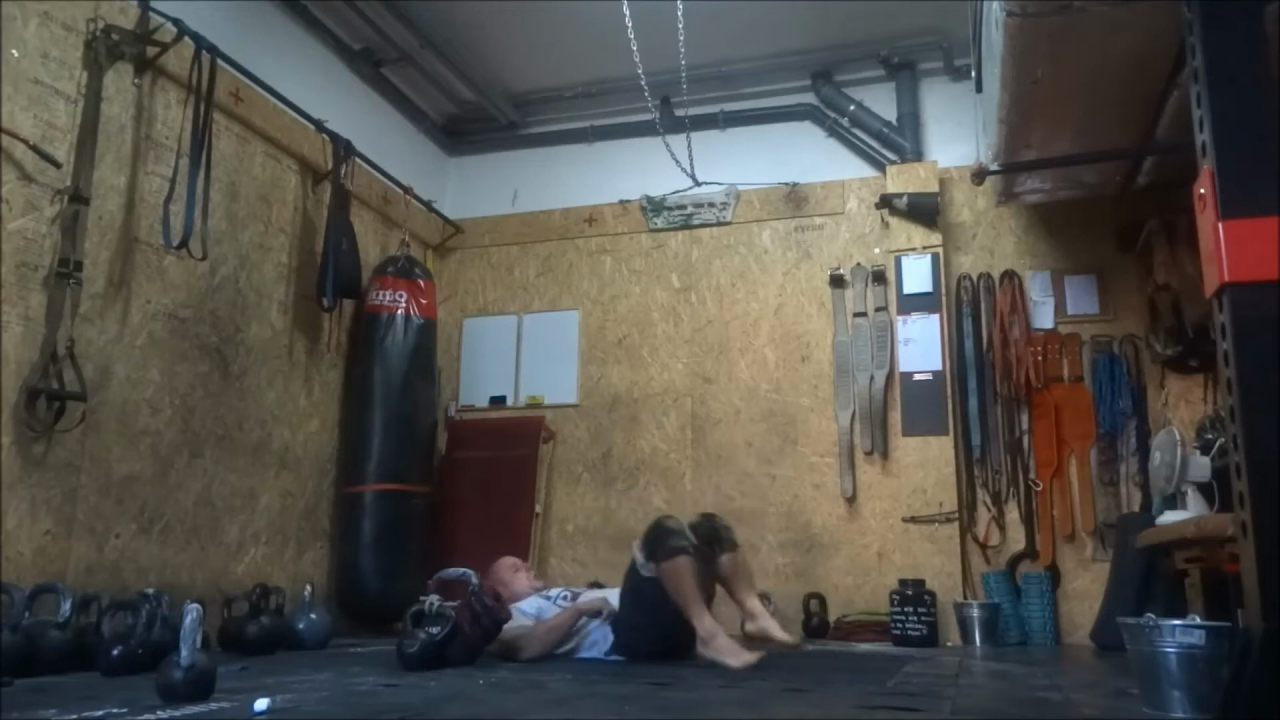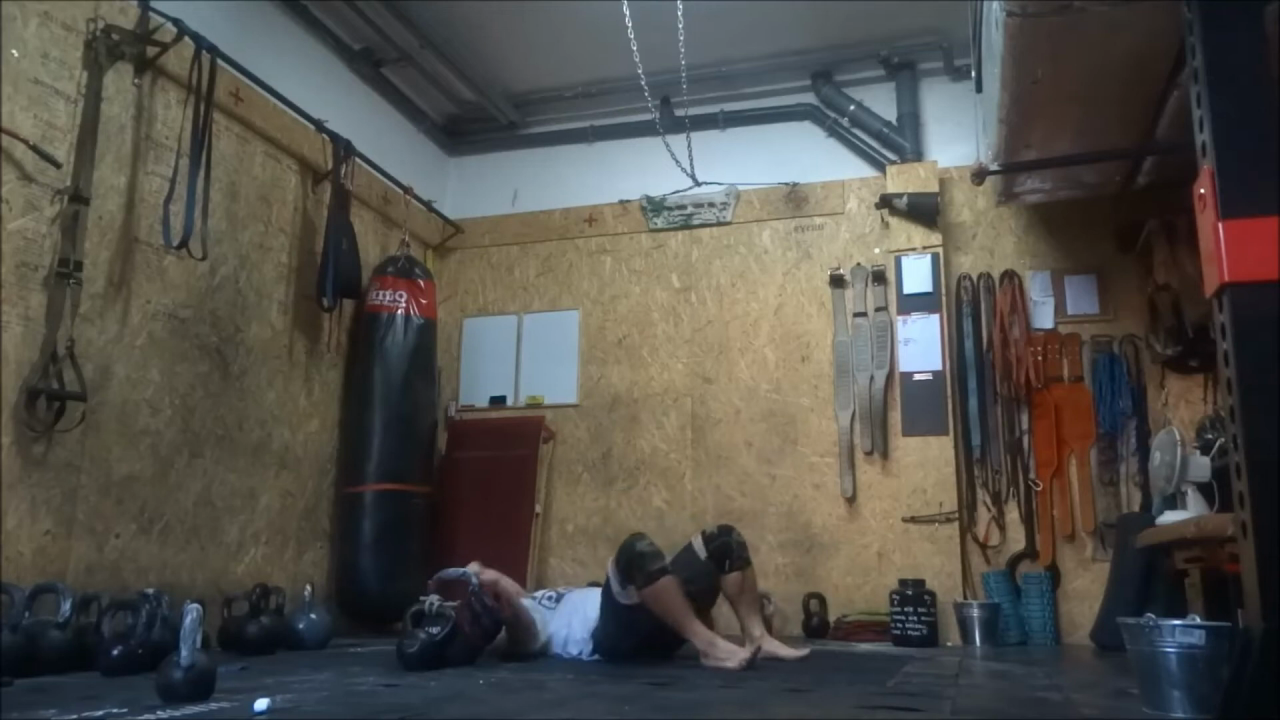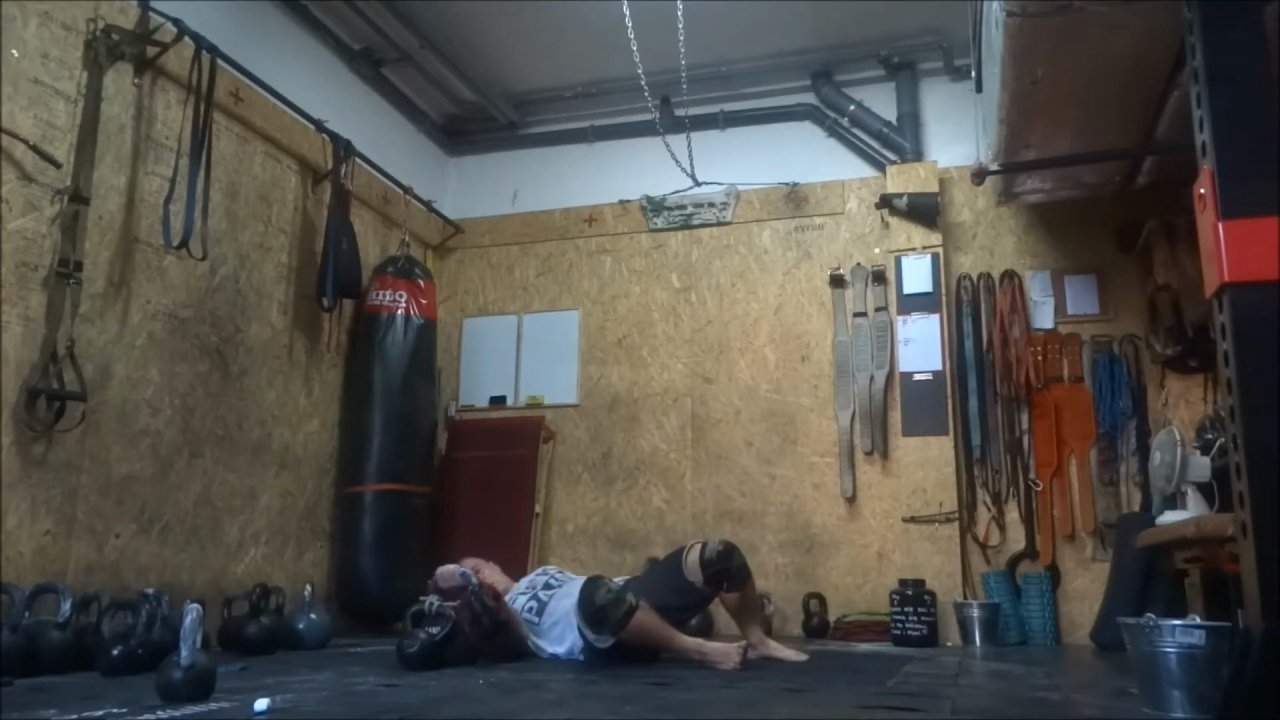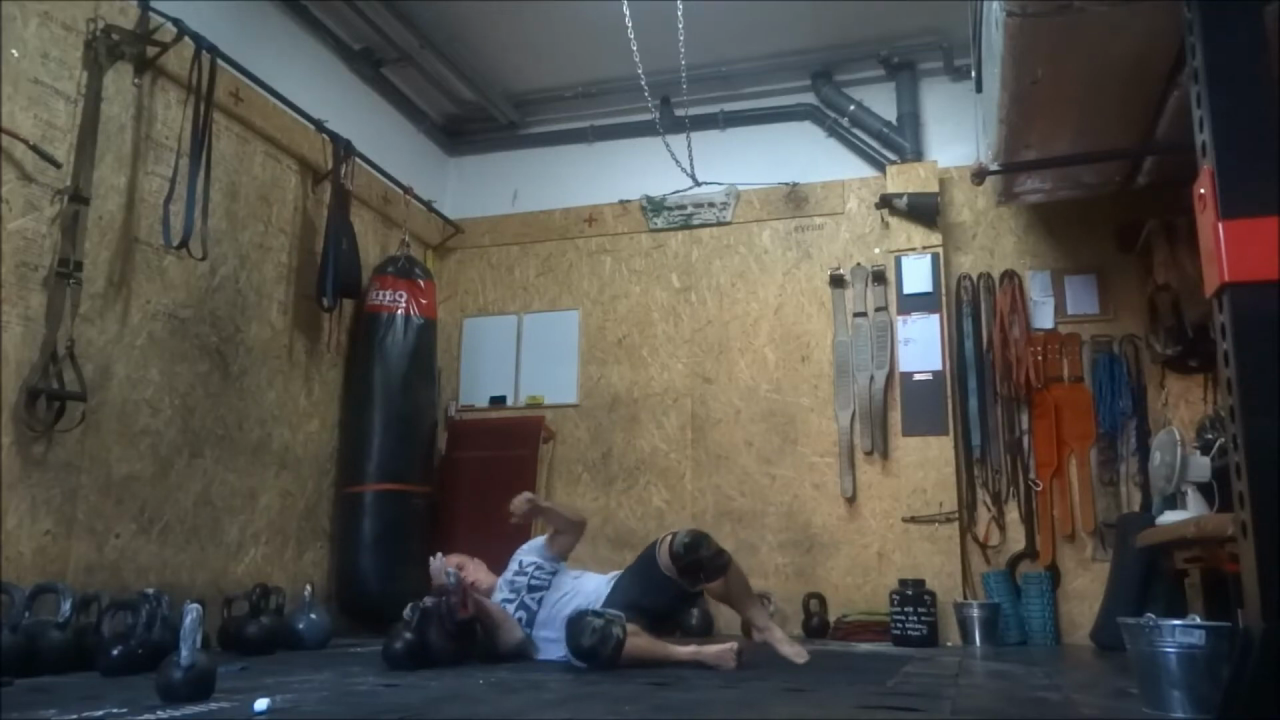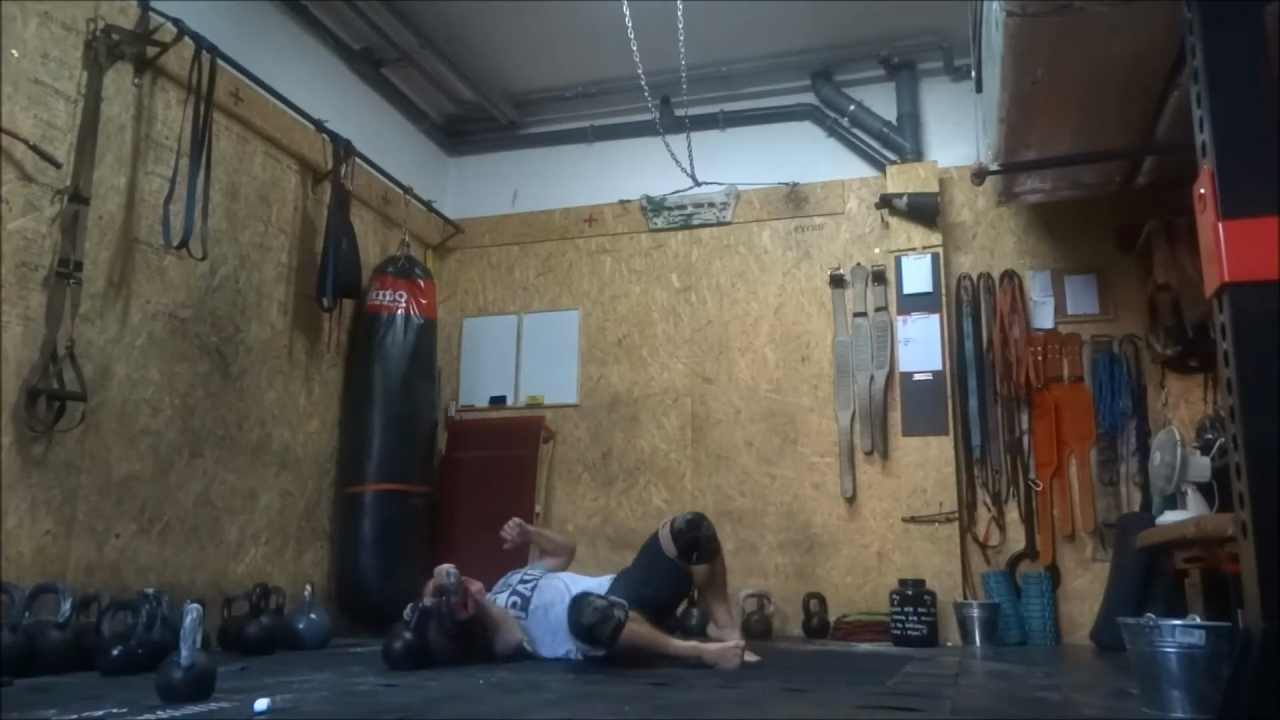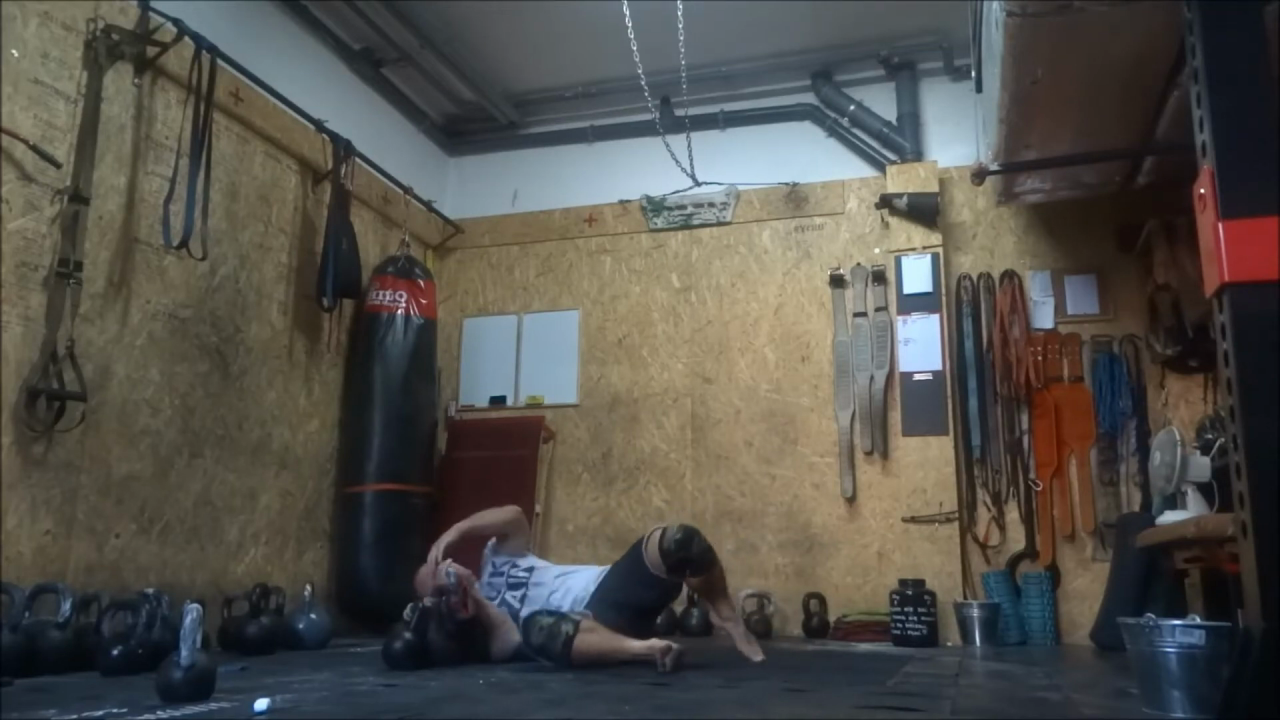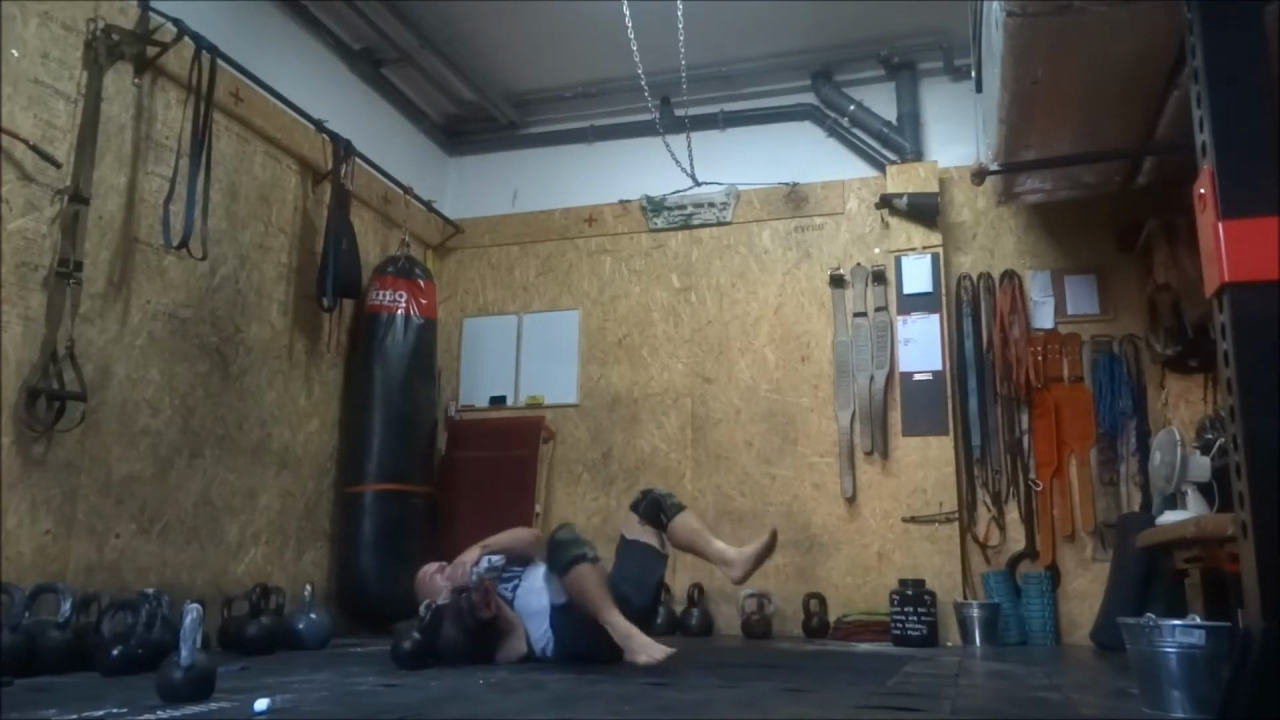
dt=0.7s
person 1, frame 1
left shoulder: (556, 597)
right shoulder: (515, 616)
right elbow: (524, 649)
right wrist: (580, 608)
left hip: (671, 625)
right hip: (630, 636)
left knee: (707, 526)
right knee: (665, 530)
left ankle: (757, 618)
right ankle: (710, 637)
person 1, frame 2
left shoulder: (549, 601)
right shoulder: (514, 619)
right elbow: (522, 638)
right wrist: (496, 590)
left hip: (654, 625)
right hip: (616, 636)
left knee: (722, 539)
right knee: (637, 549)
left ankle: (757, 638)
right ankle: (710, 647)
person 1, frame 3
left shoulder: (542, 573)
right shoulder: (499, 611)
right elbow: (517, 633)
left wrist: (650, 575)
right wrist: (465, 592)
left hip: (629, 594)
right hip: (606, 642)
left knee: (718, 555)
right knee: (599, 594)
left ankle: (756, 641)
right ankle: (700, 650)
person 1, frame 4
left shoulder: (525, 557)
left elbow: (574, 527)
right elbow: (515, 643)
left wrist: (538, 508)
left hip: (623, 590)
right hip: (602, 625)
left knee: (687, 546)
right knee: (584, 631)
left ankle: (763, 626)
right ankle: (698, 654)
person 1, frame 5
left shoulder: (513, 579)
right shoulder: (487, 615)
left elbow: (565, 550)
right elbow: (509, 640)
left wrist: (527, 534)
right wrist: (464, 597)
left hip: (622, 592)
right hip: (599, 638)
left knee: (691, 529)
right knee: (587, 610)
left ankle: (723, 627)
right ankle: (701, 651)
person 1, frame 6
left shoulder: (495, 565)
right shoulder: (474, 615)
left elbow: (514, 517)
right elbow: (509, 645)
left wrist: (457, 530)
right wrist: (465, 601)
left hip: (610, 586)
right hip: (588, 626)
left knee: (679, 543)
right knee: (539, 628)
left ankle: (727, 618)
right ankle: (644, 648)
person 1, frame 7
left shoulder: (488, 563)
right shoulder: (458, 614)
left elbow: (532, 540)
right elbow: (516, 648)
left wrist: (479, 549)
right wrist: (483, 598)
left hip: (617, 601)
right hip: (584, 633)
left knee: (650, 504)
right knee: (565, 540)
left ankle: (731, 560)
right ankle: (627, 637)
